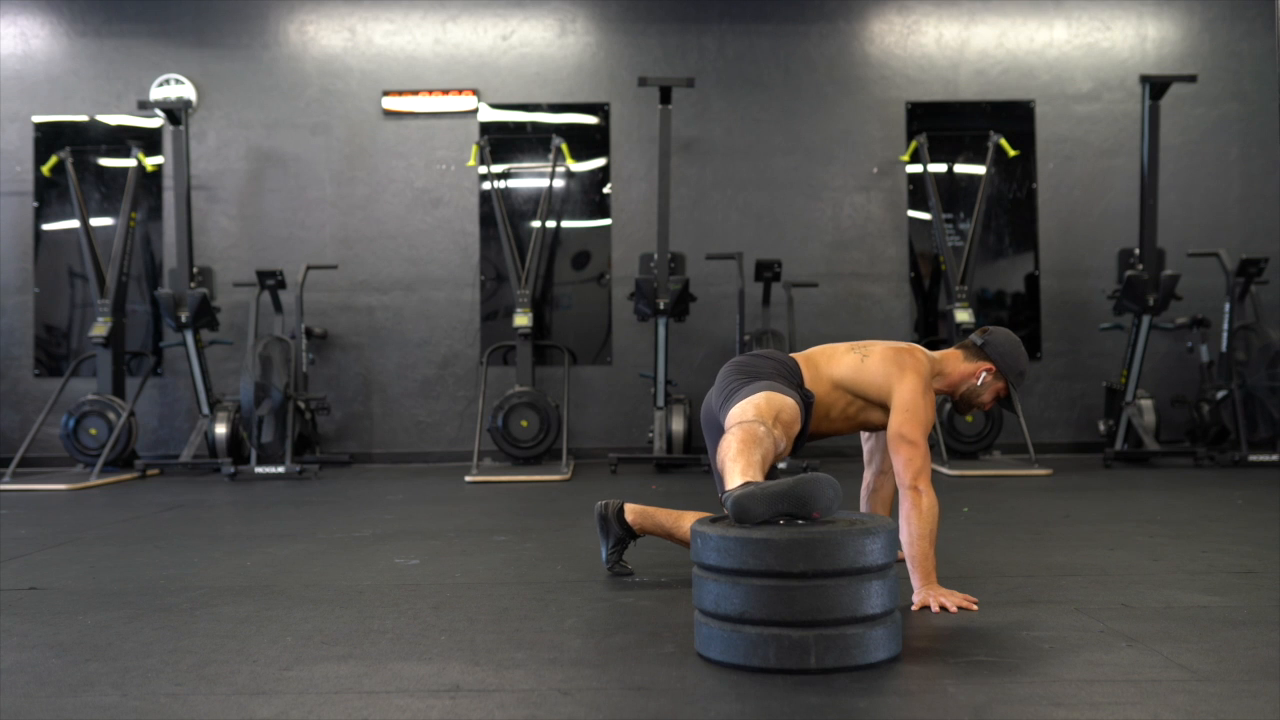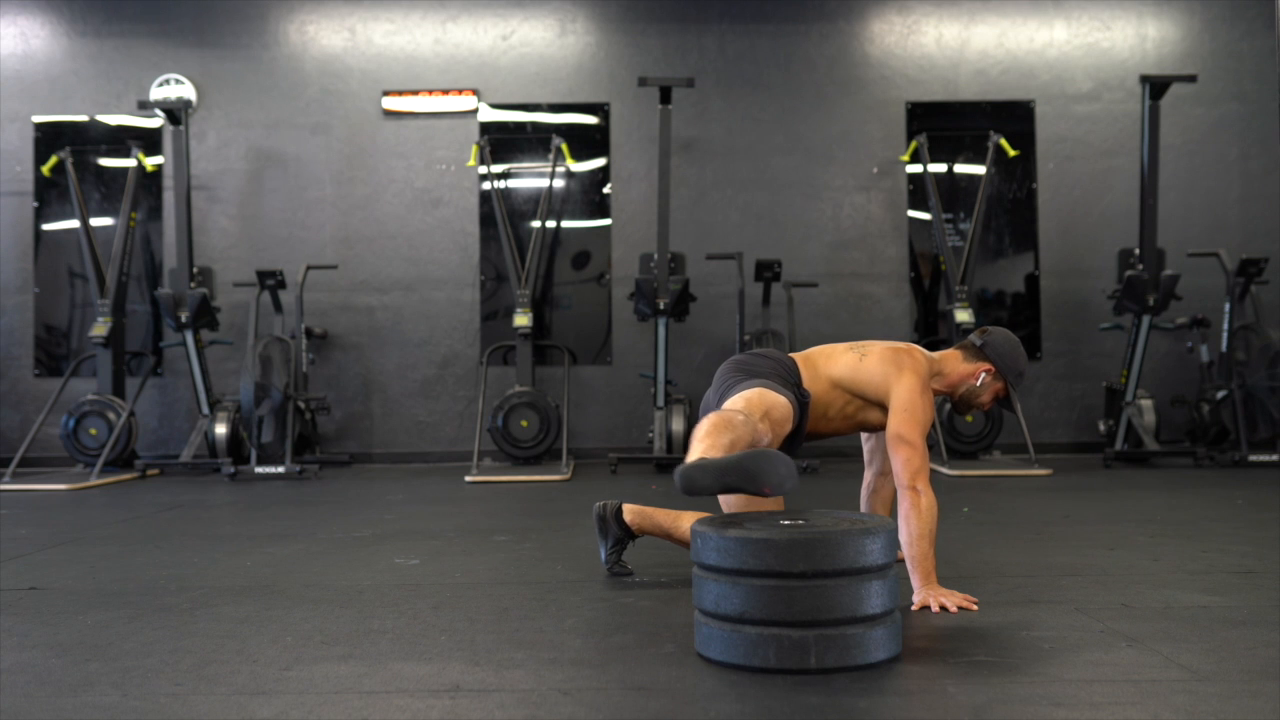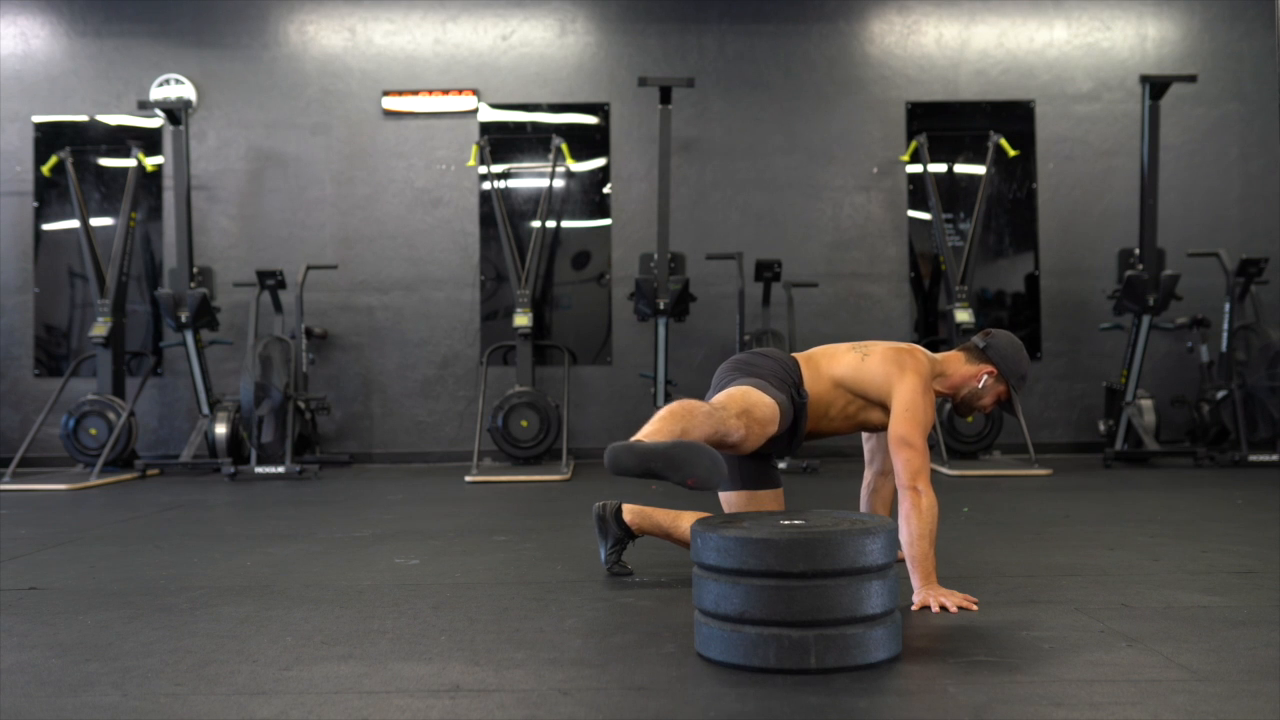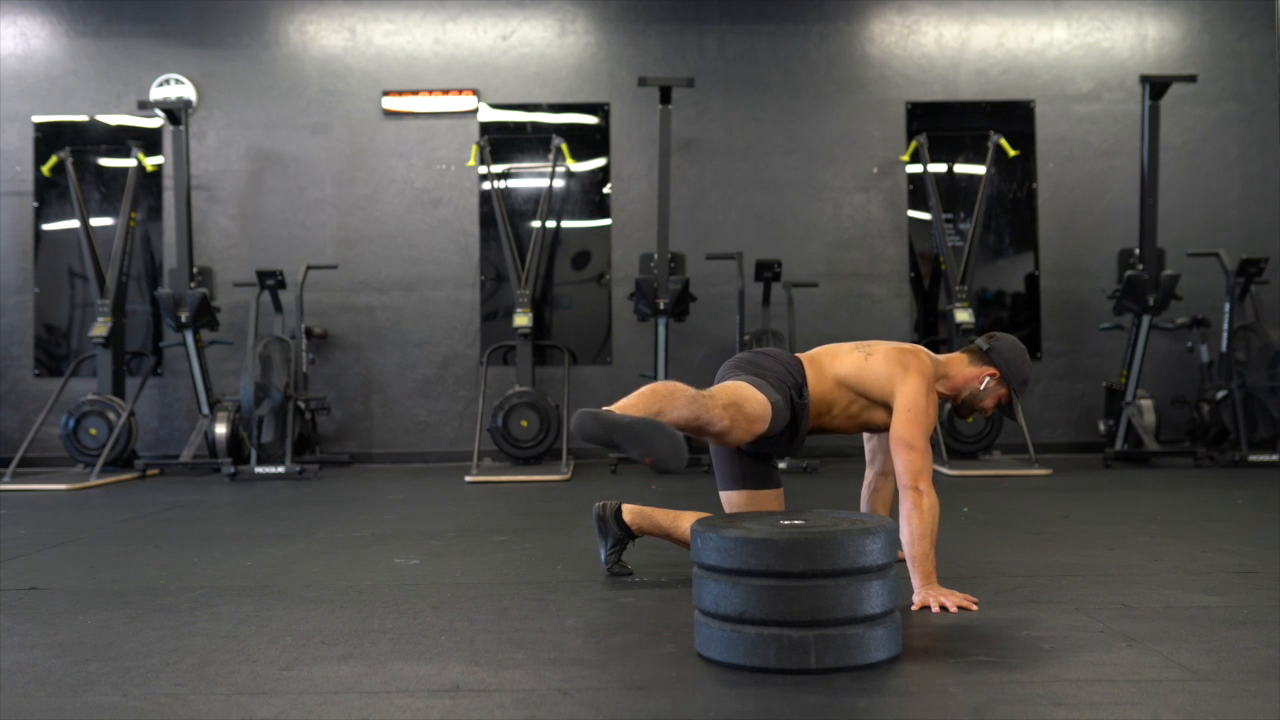
dt=0.4s
person 1, frame 1
left shoulder: (904, 372)
right shoulder: (917, 383)
left elbow: (881, 470)
right elbow: (916, 487)
right wrist: (926, 586)
left hip: (734, 406)
right hip: (755, 383)
right knee: (768, 429)
left ankle: (625, 518)
right ankle: (747, 488)
person 1, frame 2
left shoulder: (904, 373)
right shoulder: (914, 383)
left elbow: (881, 471)
right elbow: (914, 488)
right wrist: (926, 585)
left hip: (743, 397)
right hip: (754, 380)
right knee: (759, 425)
left ankle: (624, 518)
right ankle: (705, 466)
person 1, frame 3
left shoulder: (908, 374)
right shoulder: (917, 384)
left elbow: (881, 471)
right elbow: (915, 489)
right wrist: (926, 585)
left hip: (756, 408)
right hip: (760, 381)
right knee: (736, 425)
left ankle: (625, 518)
right ankle: (645, 446)
person 1, frame 4
left shoulder: (909, 375)
right shoulder: (921, 383)
left elbow: (882, 471)
right elbow: (917, 489)
right wrist: (927, 585)
left hip: (762, 413)
right hip: (763, 383)
right knee: (722, 415)
left ankle: (625, 518)
right ankle: (615, 419)
